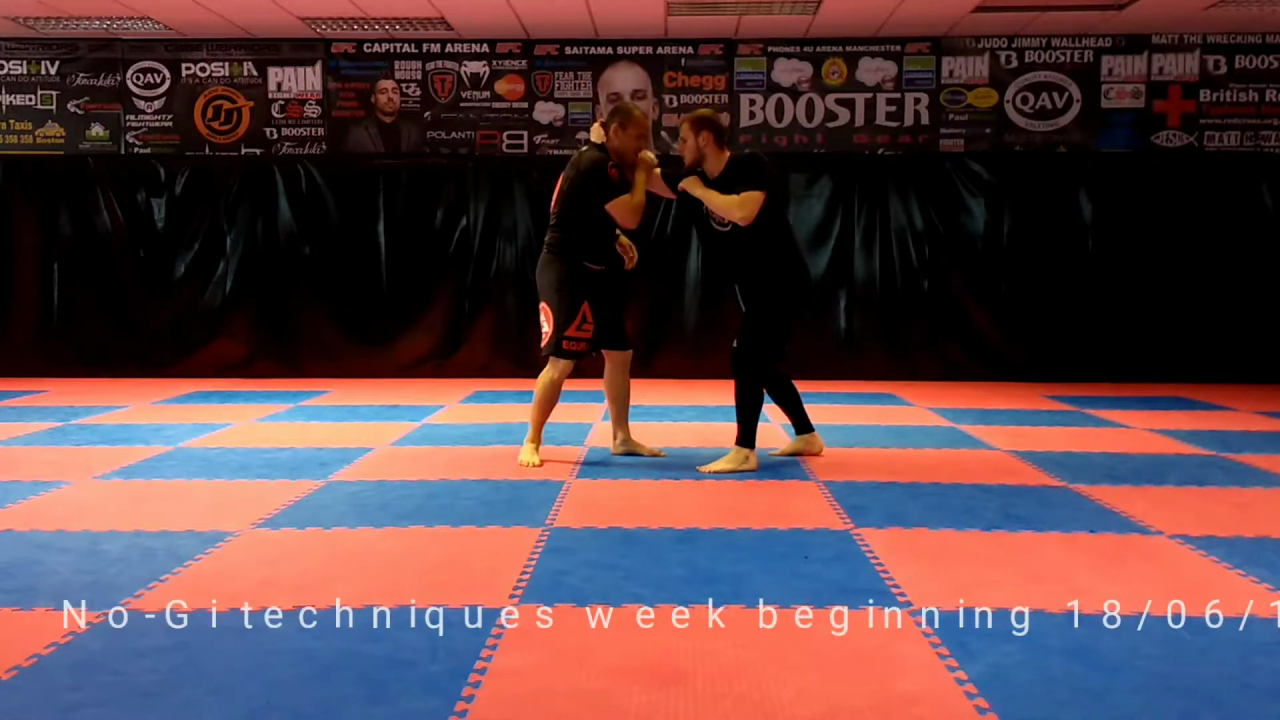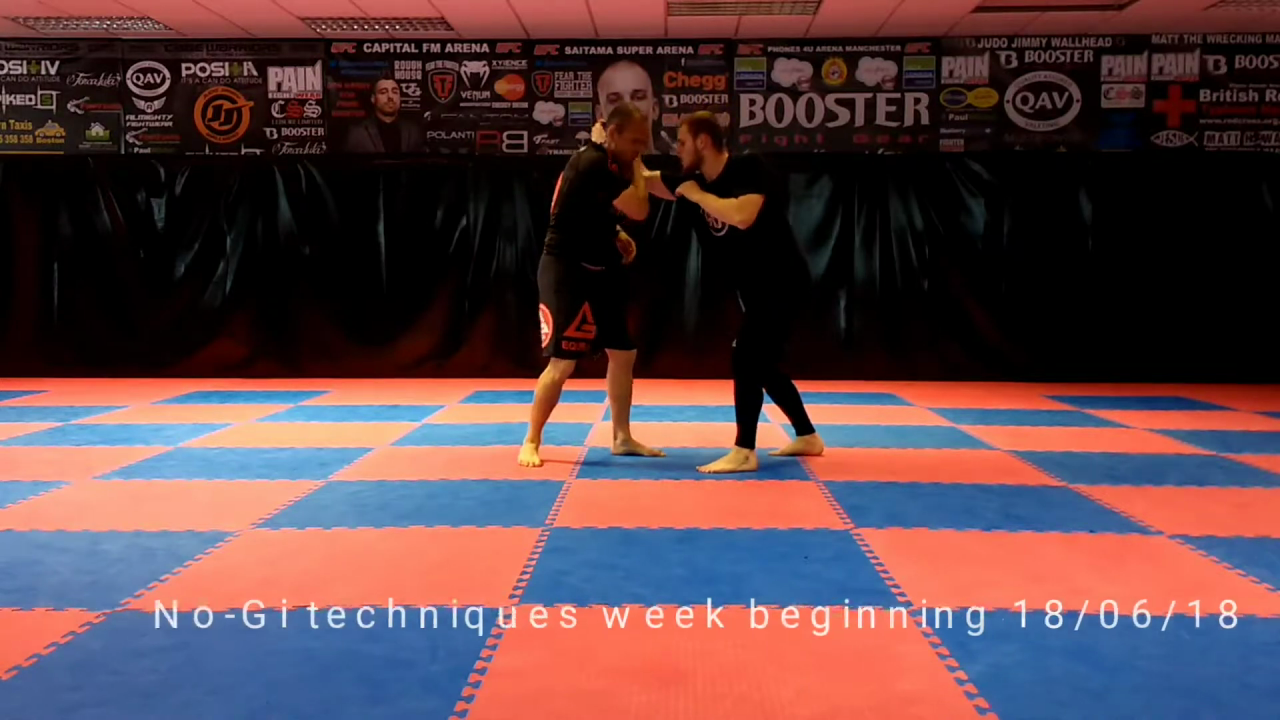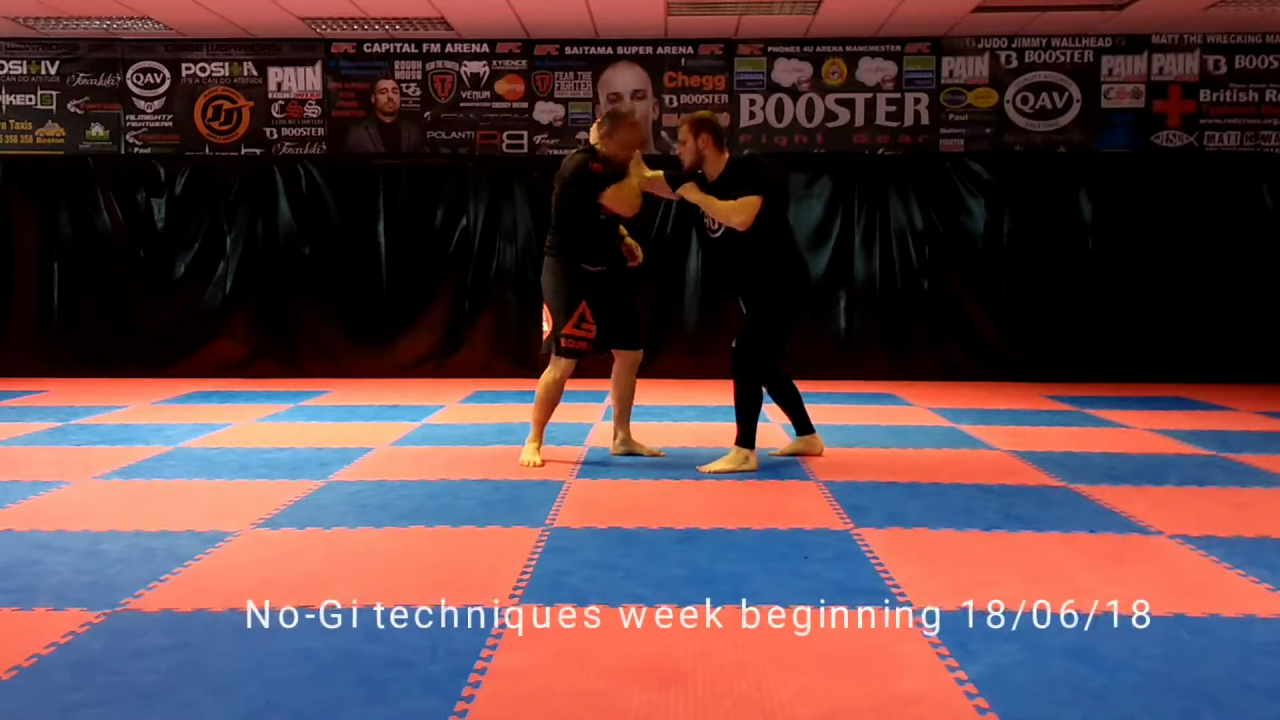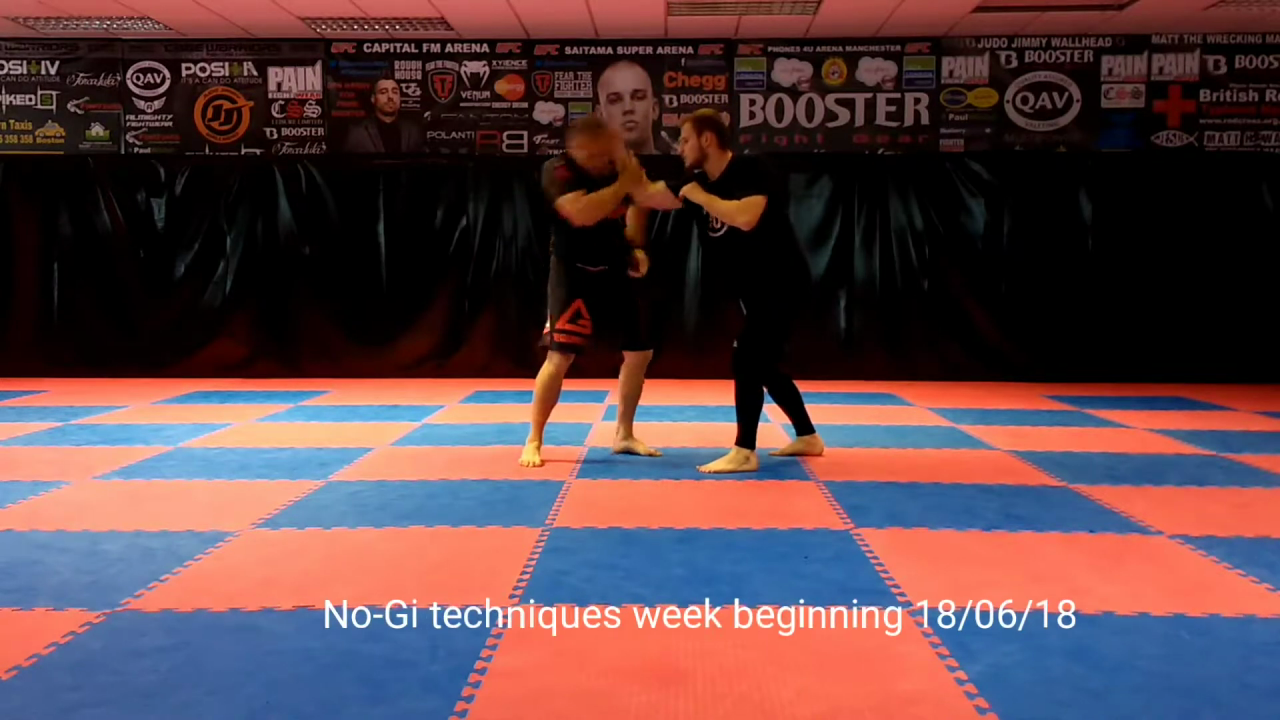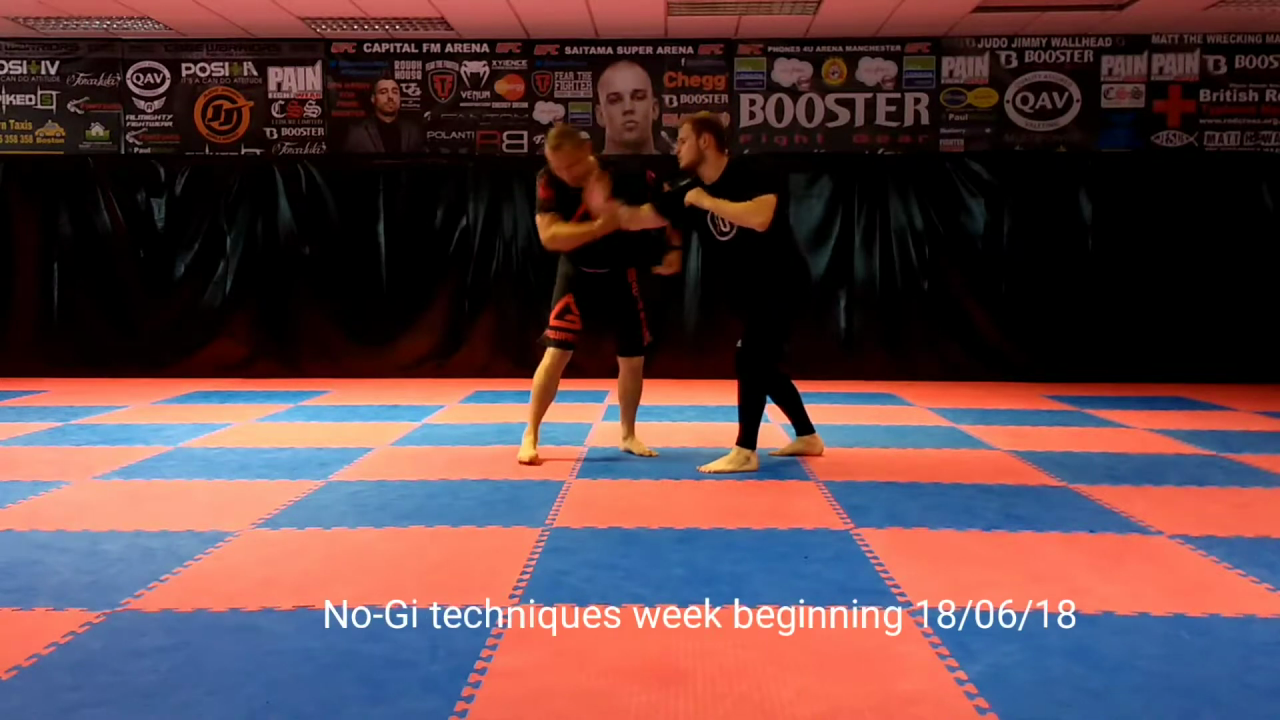
dt=0.1s
person 1, frame 1
left shoulder: (750, 166)
right shoulder: (703, 180)
left elbow: (745, 213)
right elbow: (645, 178)
left wrist: (700, 192)
left hip: (779, 285)
right hip: (757, 287)
left knee: (746, 359)
right knee: (763, 363)
left ankle: (744, 452)
right ankle: (807, 437)
person 1, frame 2
left shoulder: (747, 168)
right shoulder: (697, 181)
left elbow: (742, 215)
right elbow: (643, 179)
left wrist: (698, 196)
left hip: (781, 285)
right hip: (757, 290)
left knee: (747, 358)
right knee: (764, 365)
left ankle: (744, 453)
right ankle: (808, 437)
person 1, frame 3
left shoulder: (748, 168)
right shoulder: (699, 181)
left elbow: (741, 217)
right elbow: (645, 179)
left wrist: (698, 197)
left hip: (782, 285)
right hip: (758, 289)
left knee: (746, 359)
right knee: (764, 365)
left ankle: (744, 452)
right ankle: (808, 437)
person 1, frame 4
left shoulder: (749, 170)
right shoulder: (701, 183)
left elbow: (747, 219)
right elbow: (656, 199)
left wrist: (703, 196)
left hip: (782, 285)
right hip: (755, 289)
left knee: (746, 359)
right knee: (765, 365)
left ankle: (744, 452)
right ankle: (808, 438)
person 1, frame 5
left shoulder: (748, 173)
right shoulder: (690, 193)
left elbow: (761, 218)
right elbow: (635, 218)
left wrist: (708, 202)
left hip: (781, 283)
right hip: (752, 289)
left knee: (750, 359)
right knee: (763, 363)
left ankle: (745, 452)
right ankle: (807, 436)
person 2, frame 1
left shoulder: (609, 164)
right shoulder: (595, 164)
right elbow: (630, 217)
left wrist: (619, 242)
right wrist: (642, 174)
left hip: (596, 271)
right hip: (566, 272)
left knee: (619, 354)
right knee: (562, 362)
left ankle: (621, 437)
right ankle: (532, 441)
person 2, frame 2
left shoulder: (611, 163)
right shoulder: (595, 164)
right elbow: (638, 209)
left wrist: (617, 237)
right wrist: (636, 167)
left hip: (600, 271)
right hip: (566, 272)
left knee: (623, 353)
right knee: (563, 363)
left ankle: (622, 436)
right ankle: (531, 442)
person 2, frame 3
left shoulder: (610, 167)
right shoulder: (583, 165)
right elbow: (628, 205)
left wrist: (623, 240)
right wrist: (634, 167)
left hip: (605, 272)
right hip: (570, 273)
left knee: (629, 354)
right knee: (564, 363)
left ankle: (622, 436)
right ankle: (533, 441)
person 2, frame 4
left shoulder: (619, 168)
right shoulder: (559, 170)
left elbow: (637, 208)
right elbow: (583, 213)
left wrist: (635, 247)
right wrist: (625, 183)
left hip: (616, 273)
right hip: (572, 273)
left knee: (640, 352)
right knee: (560, 358)
left ankle: (624, 435)
right ankle: (533, 440)
person 2, frame 5
right shoulder: (549, 181)
right elbow: (550, 237)
left wrist: (673, 248)
right wrist: (602, 225)
left hip: (619, 275)
right hip: (577, 274)
left knee: (633, 359)
right knee: (556, 354)
left ankle: (628, 434)
right ankle: (531, 435)
